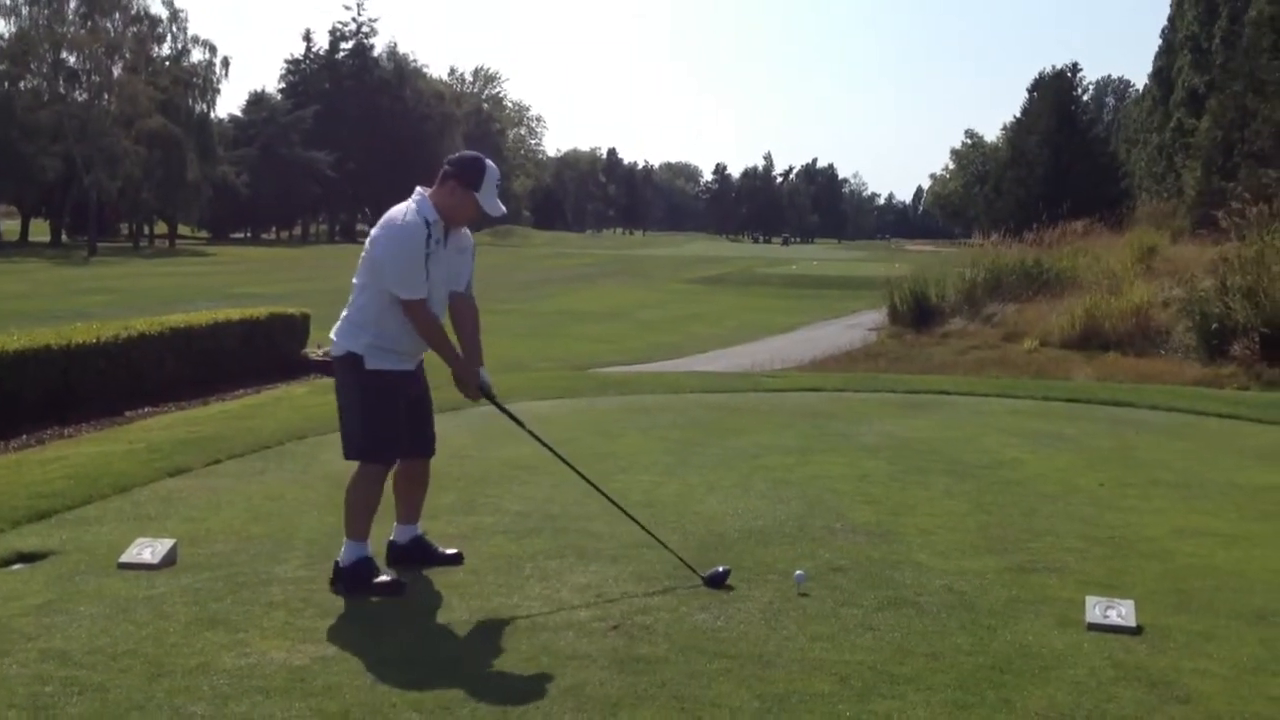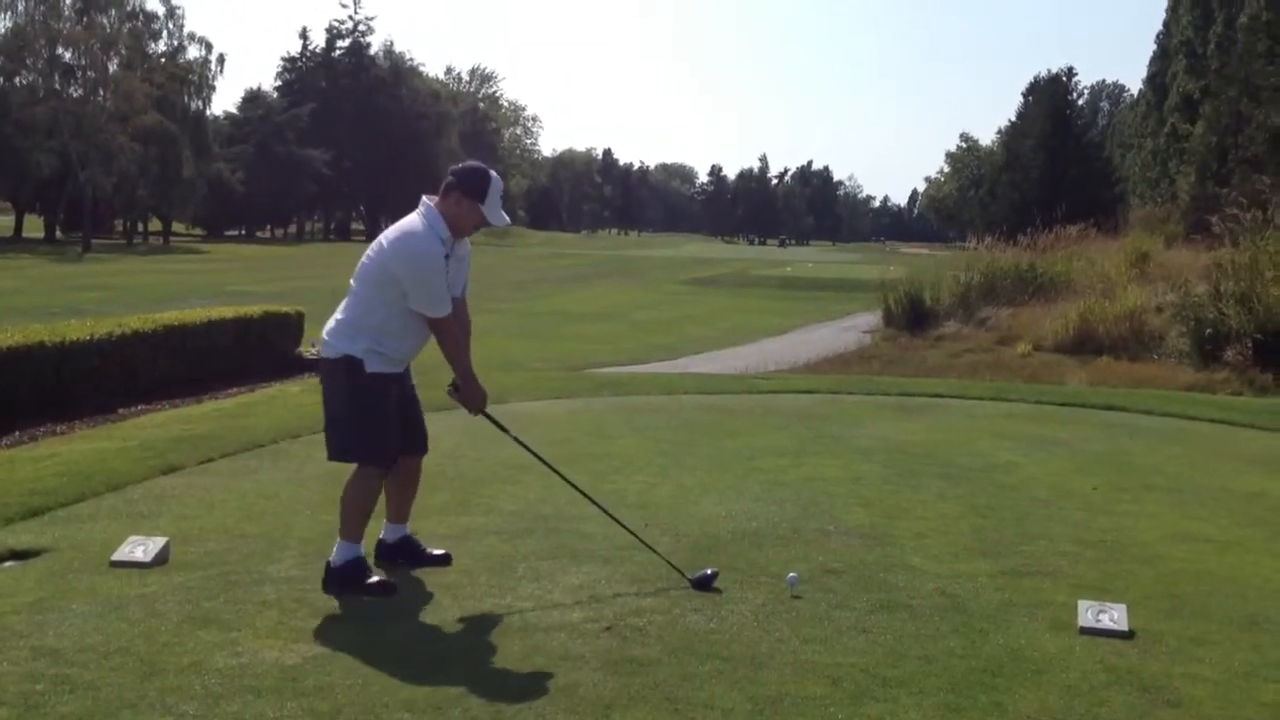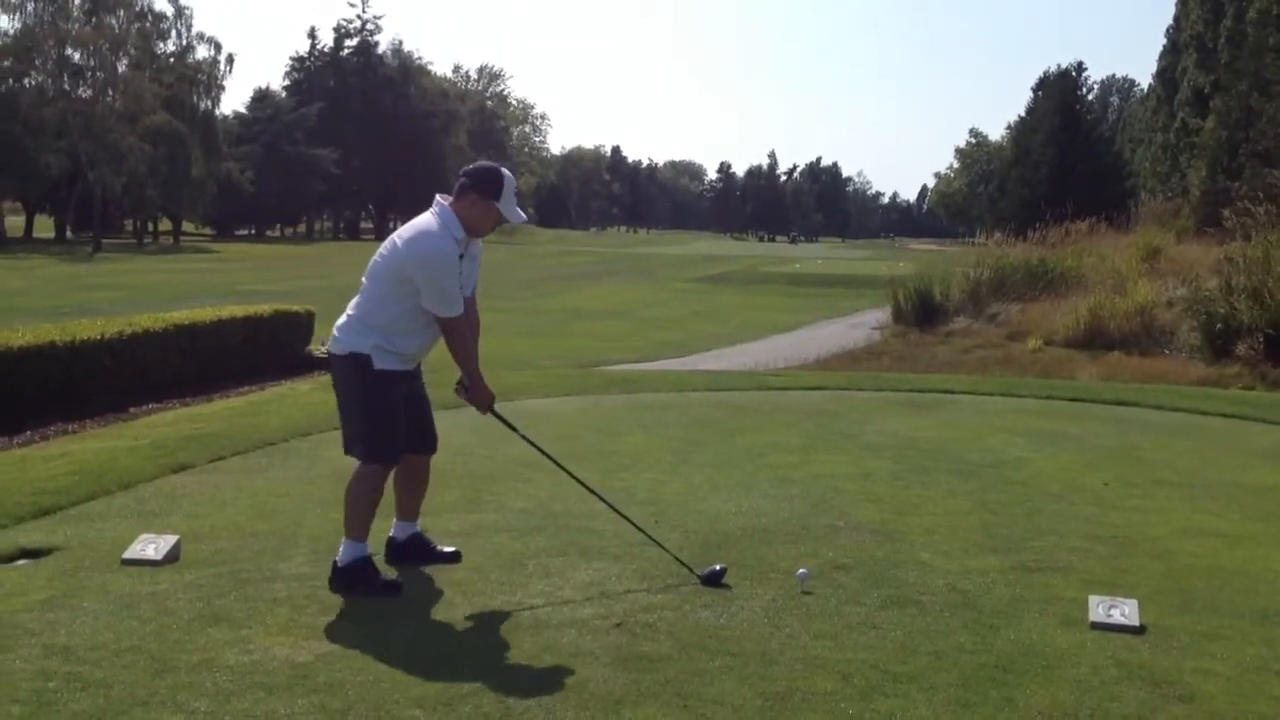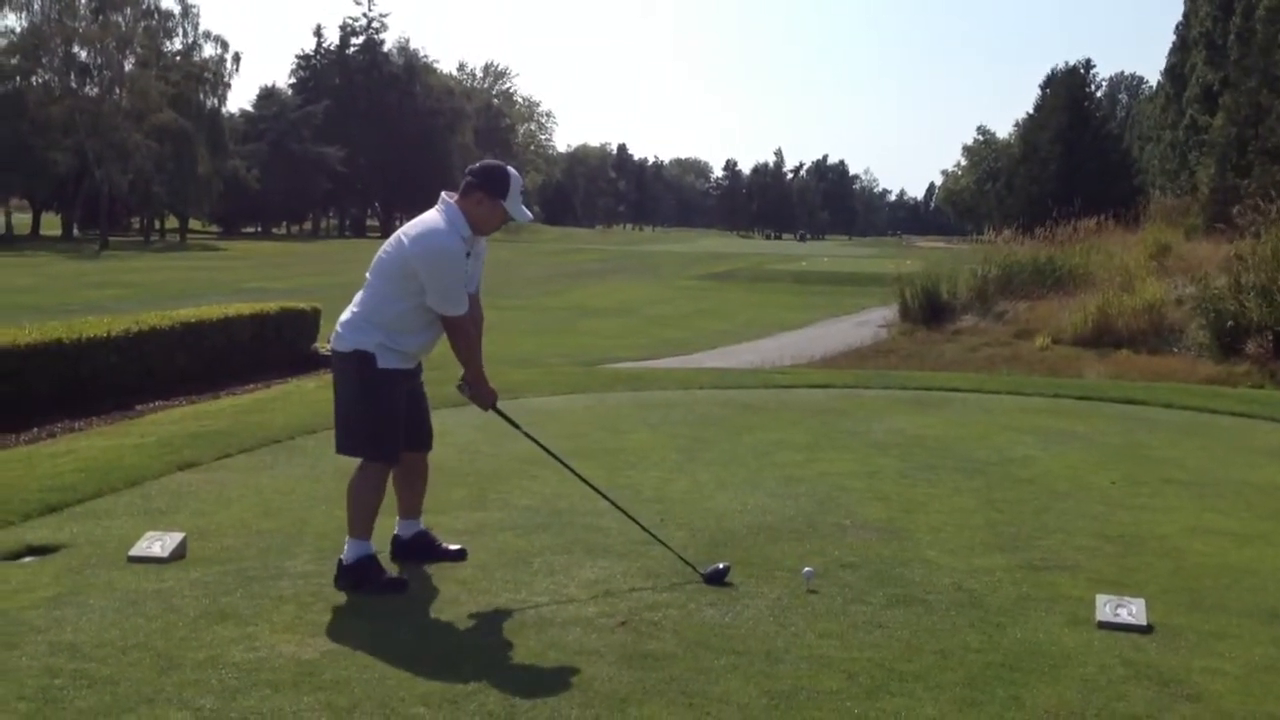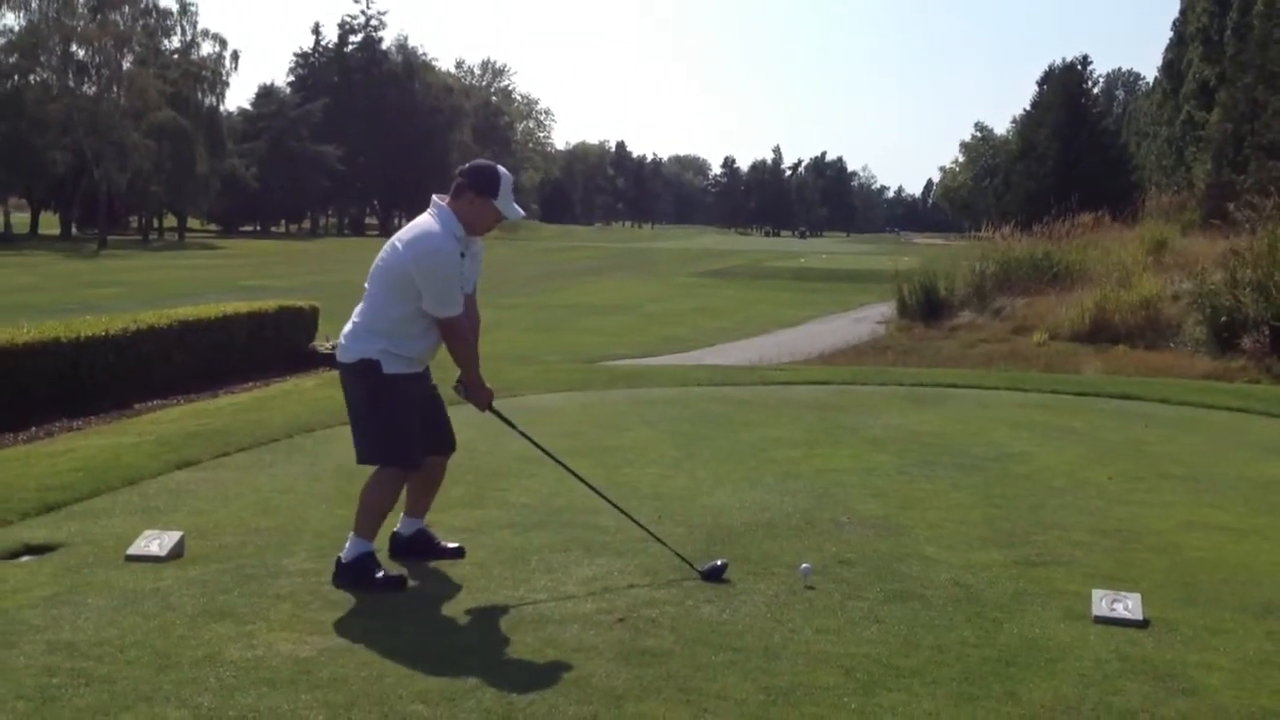
dt=0.4s
person 1, frame 1
left shoulder: (458, 236)
right shoulder: (405, 229)
left elbow: (462, 303)
right elbow: (418, 311)
left wrist: (474, 367)
right wrist: (458, 367)
left hip: (403, 358)
right hip: (366, 355)
left knee: (418, 454)
right knee: (377, 459)
left ankle: (406, 541)
right ankle: (352, 562)
person 1, frame 2
left shoulder: (453, 240)
right shoulder: (419, 245)
left elbow: (458, 312)
right elbow: (442, 325)
left wrist: (464, 378)
right wrist: (469, 382)
left hip: (388, 359)
right hip: (355, 357)
left knee: (410, 450)
right knee: (375, 461)
left ankle: (395, 540)
right ankle: (345, 563)
person 1, frame 3
left shoulder: (464, 238)
right shoulder: (434, 245)
left elbow: (468, 312)
right elbow: (452, 326)
left wrist: (472, 377)
right wrist: (477, 384)
left hip: (397, 356)
right hip: (365, 355)
left knee: (418, 449)
right knee: (378, 459)
left ankle: (405, 537)
right ankle: (350, 561)
person 1, frame 4
left shoulder: (468, 236)
right shoulder: (441, 243)
left elbow: (472, 309)
right elbow: (456, 324)
left wrist: (474, 375)
right wrist: (479, 382)
left hip: (398, 354)
right hip: (367, 353)
left knee: (415, 447)
right knee: (379, 457)
left ankle: (410, 535)
right ankle: (355, 560)
person 1, frame 5
left shoulder: (464, 237)
right shoulder: (434, 246)
left elbow: (468, 310)
right elbow: (451, 327)
left wrist: (472, 378)
right wrist: (476, 383)
left hip: (406, 361)
right hip: (373, 361)
left knee: (436, 450)
right knee: (398, 462)
left ankle: (410, 534)
right ankle: (355, 558)
